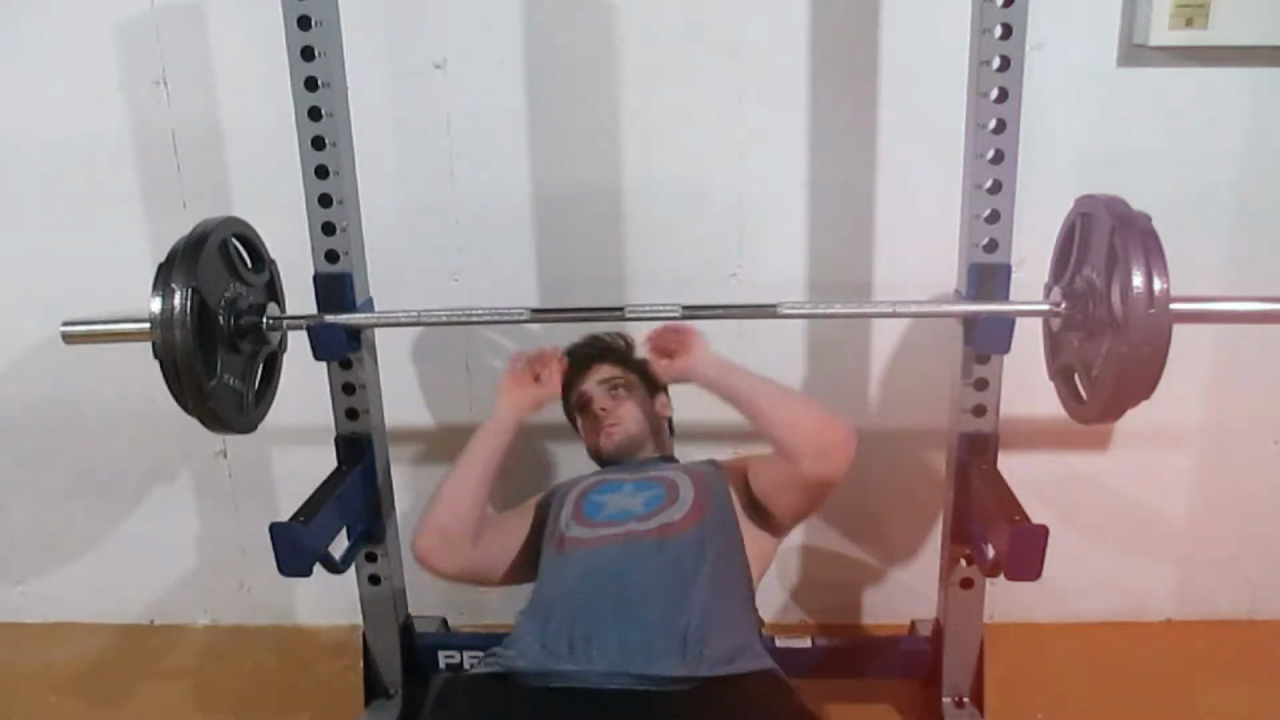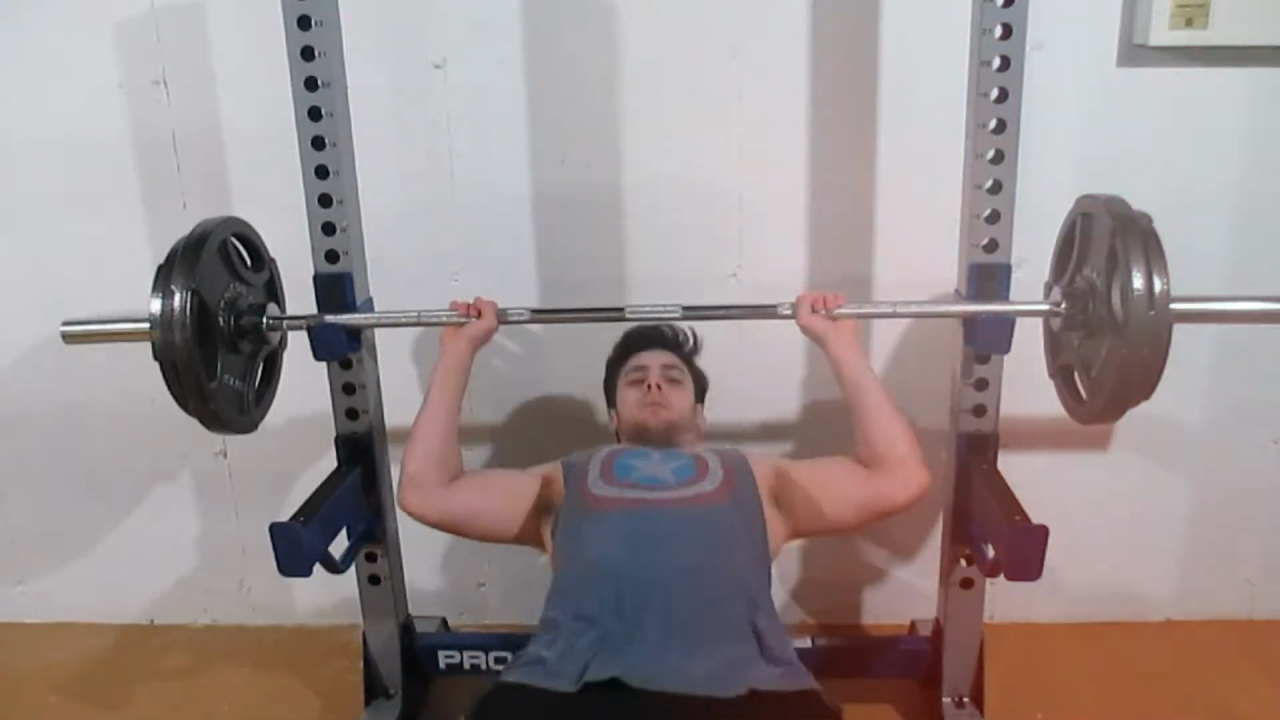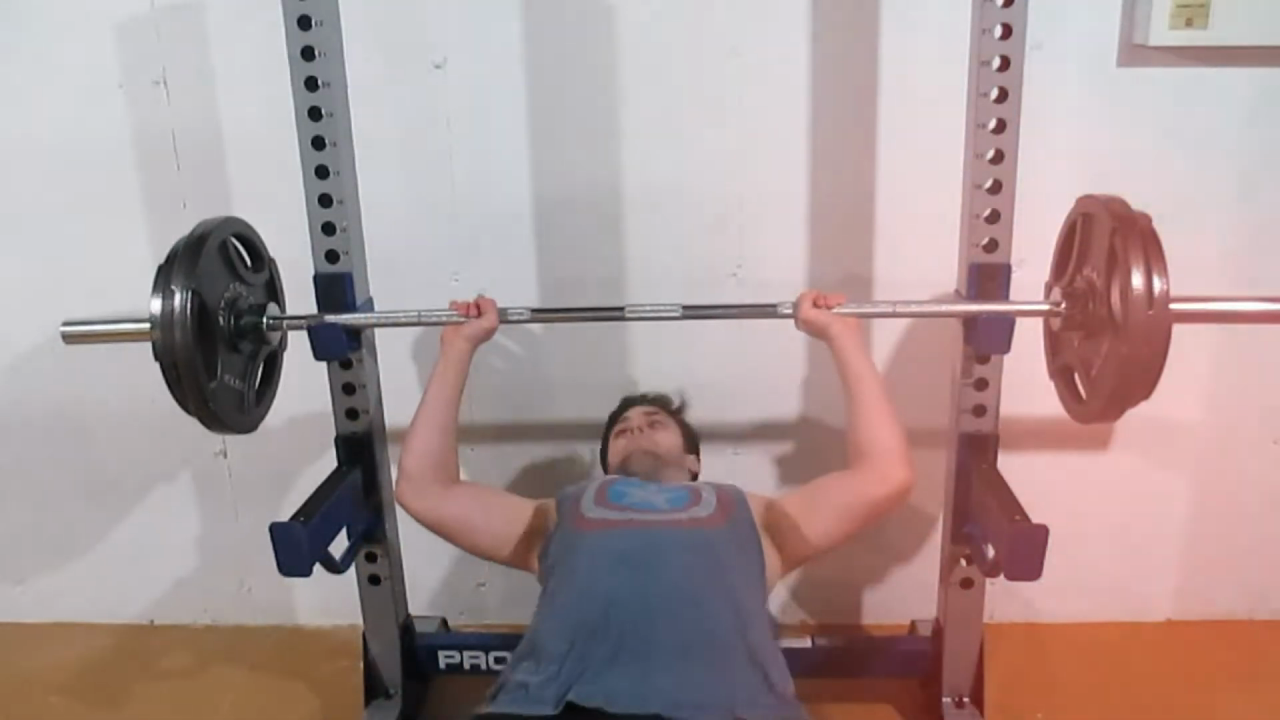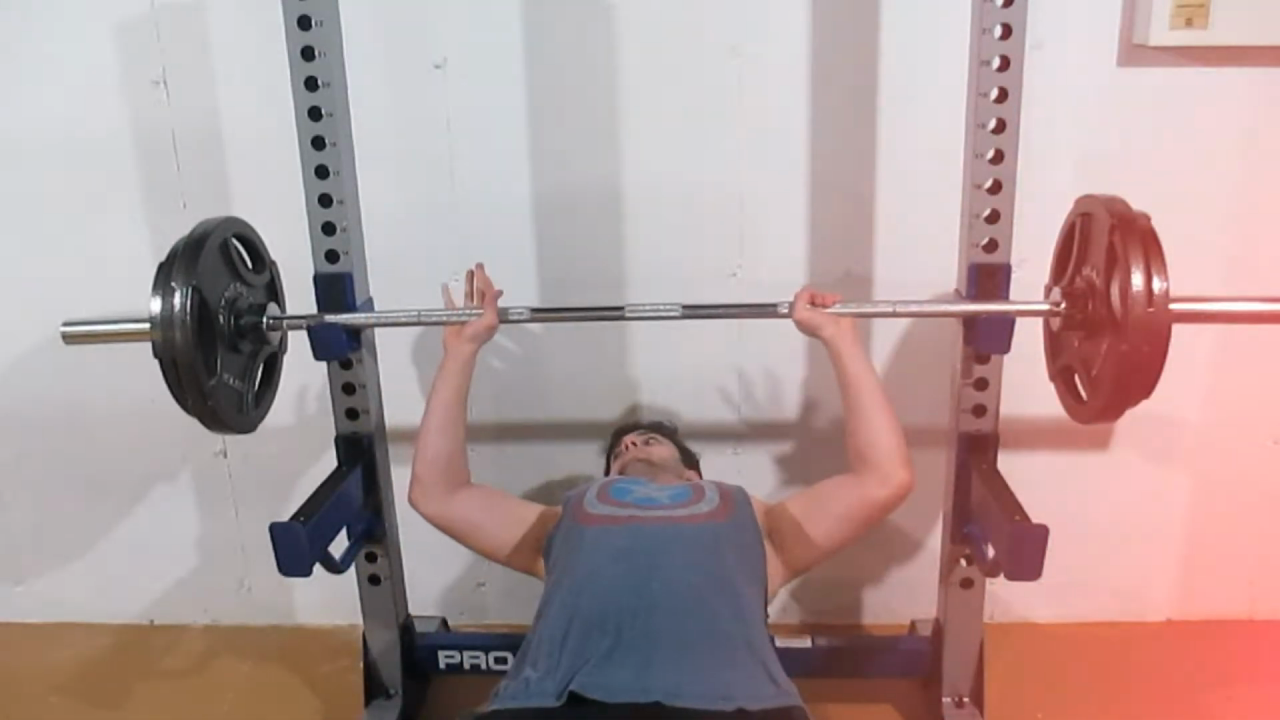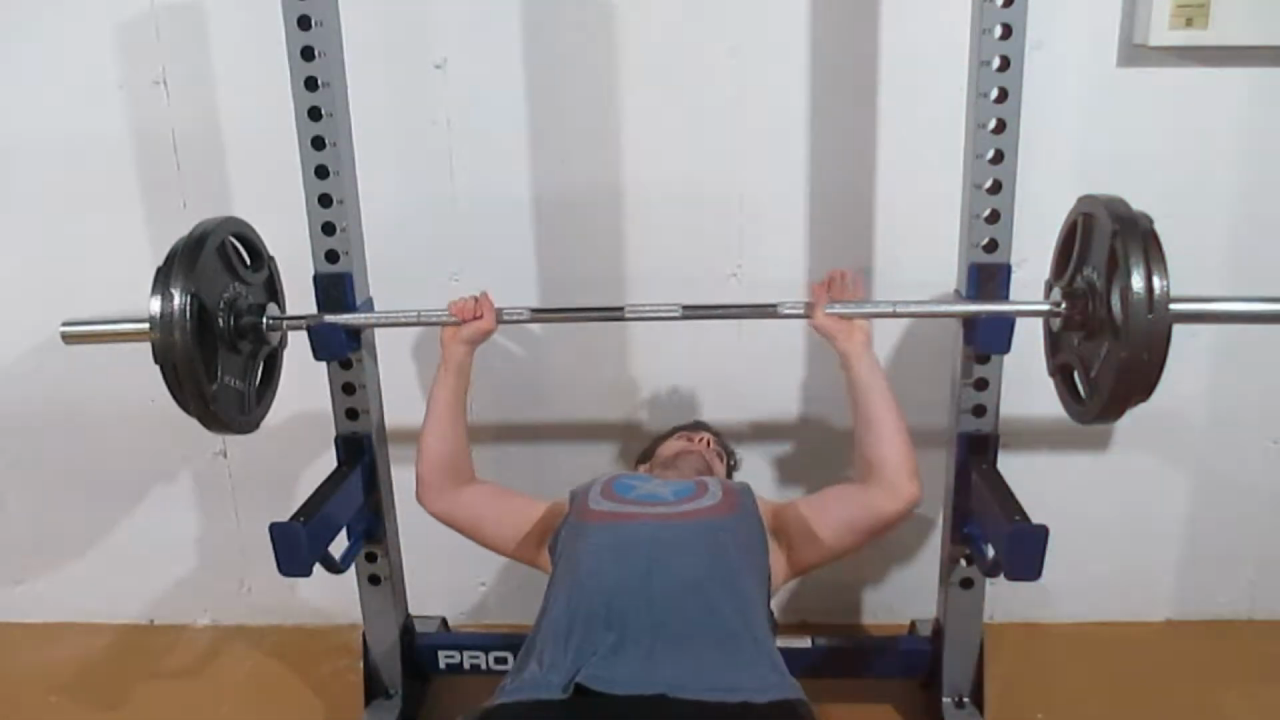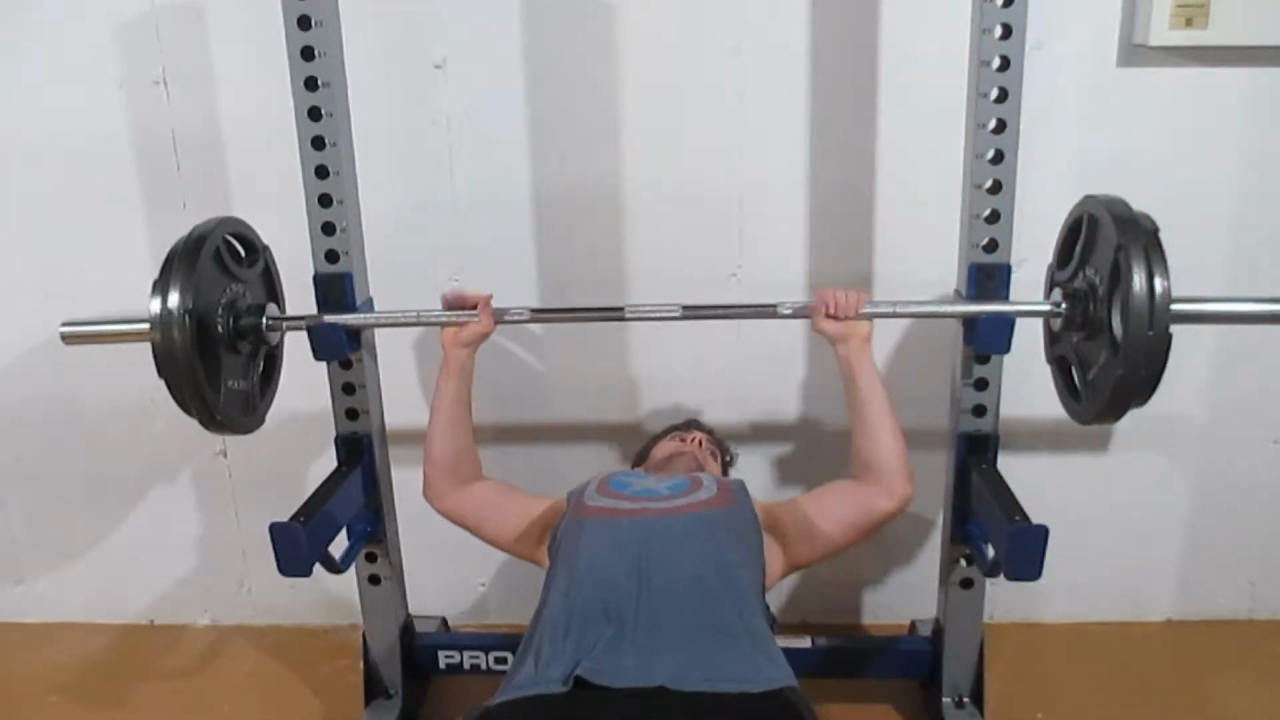
dt=0.7s
person 1, frame 1
left shoulder: (732, 485)
right shoulder: (553, 504)
left elbow: (829, 447)
right elbow: (441, 550)
left wrist: (704, 366)
right wrist: (509, 412)
person 1, frame 2
left shoulder: (754, 476)
right shoulder: (565, 480)
left elbow: (899, 478)
right elbow: (425, 491)
left wrist: (838, 344)
right wrist: (459, 351)
person 1, frame 3
left shoulder: (748, 516)
right shoulder: (559, 517)
left elbow: (884, 474)
right elbow: (424, 488)
left wrist: (842, 337)
right wrist: (459, 348)
person 1, frame 4
left shoulder: (750, 518)
right shoulder: (564, 522)
left elbow: (884, 478)
right elbow: (436, 491)
left wrist: (838, 337)
right wrist: (463, 348)
person 1, frame 5
left shoulder: (756, 518)
right shoulder: (573, 514)
left elbow: (892, 489)
right elbow: (443, 487)
left wrist: (853, 347)
right wrist: (458, 351)
person 1, frame 6
left shoulder: (752, 519)
right shoulder: (573, 513)
left elbow: (884, 488)
right elbow: (451, 485)
left wrist: (852, 346)
right wrist: (459, 352)
